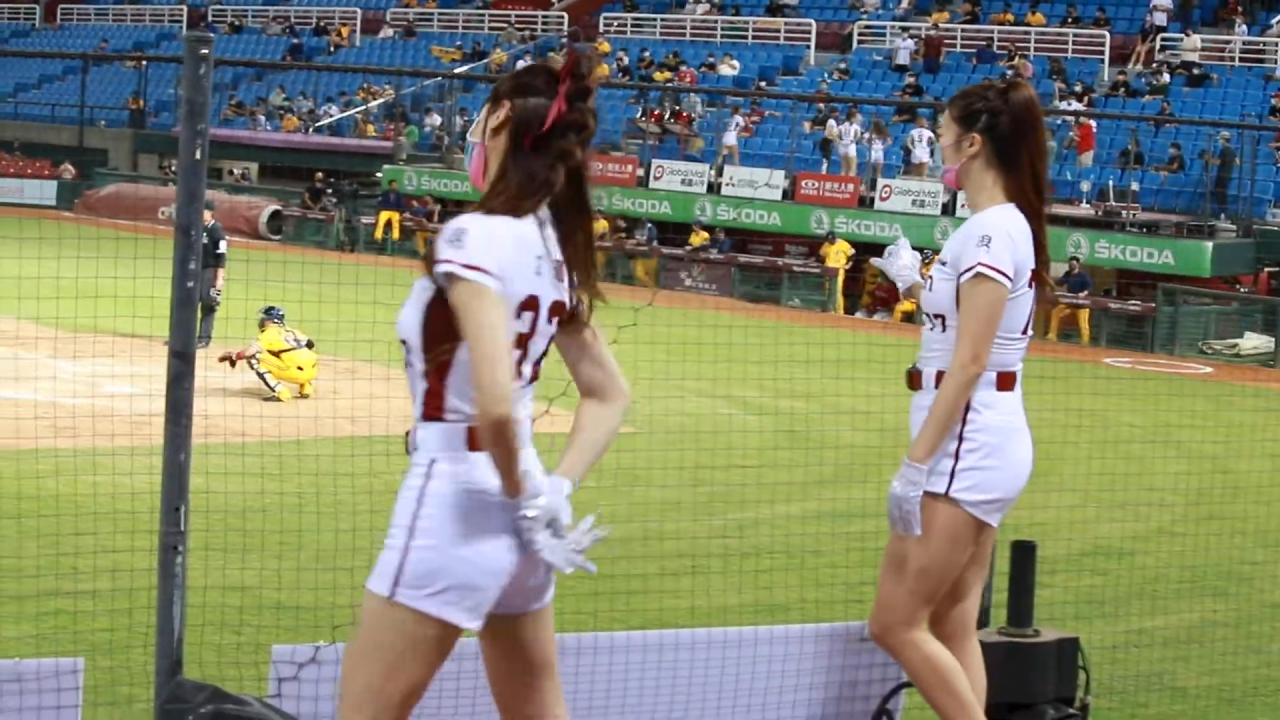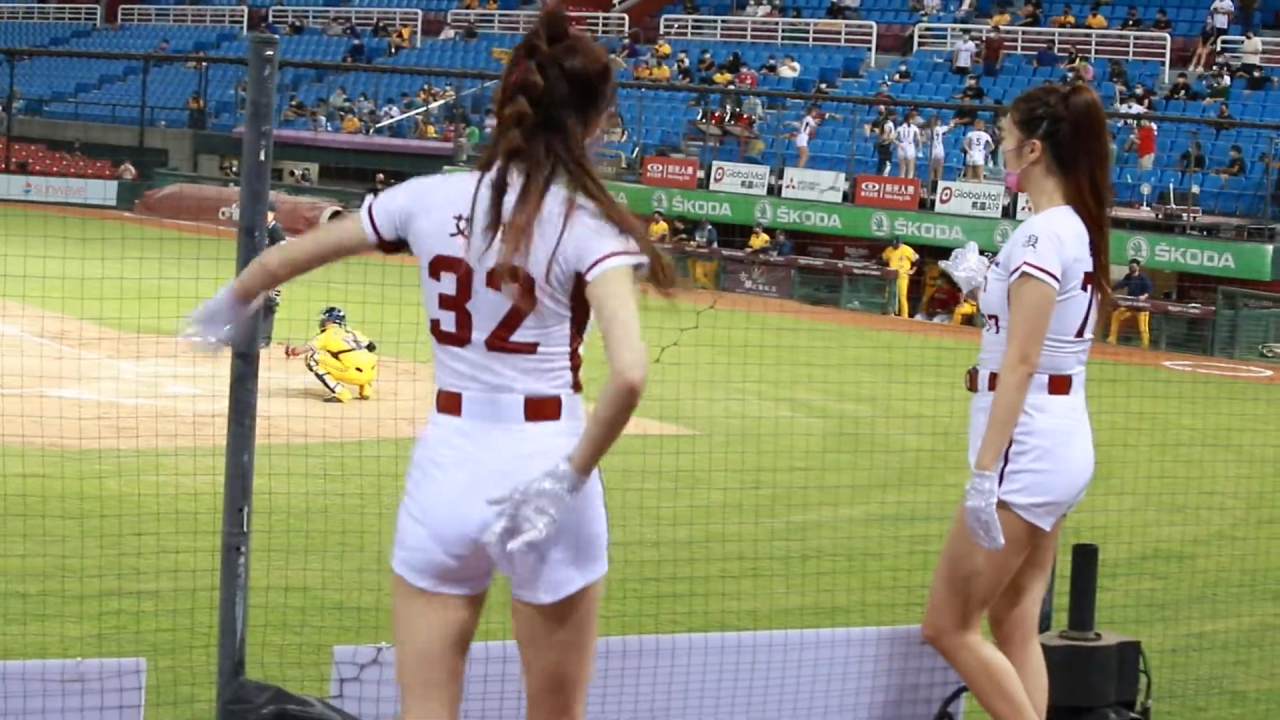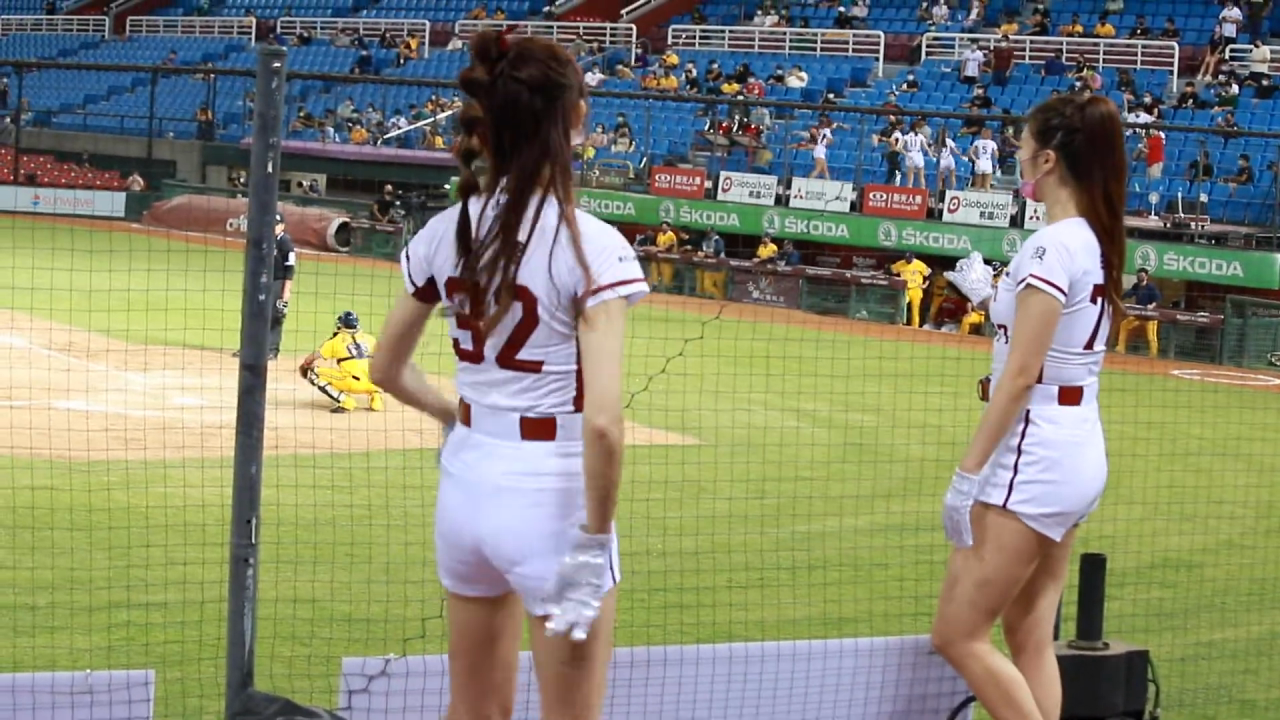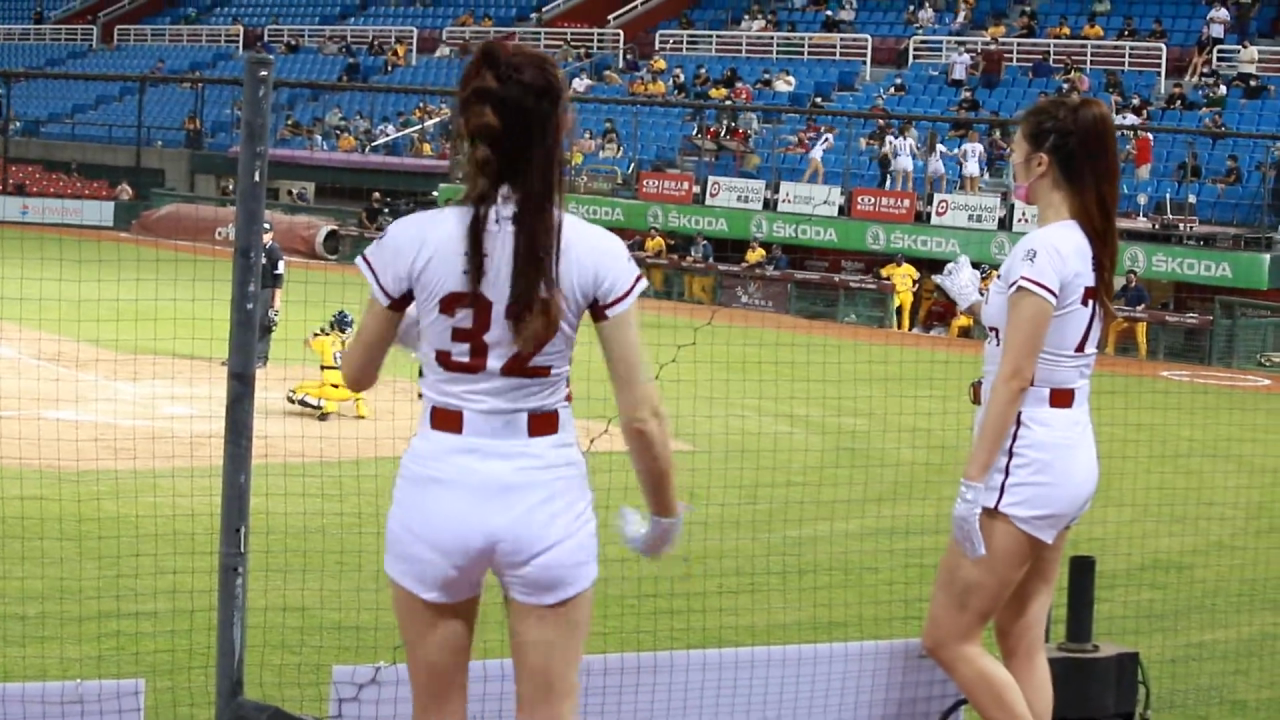
dt=0.4s
person 1, frame 1
left shoulder: (471, 238)
right shoulder: (560, 253)
left elbow: (490, 402)
right elbow: (609, 394)
left wrist: (526, 504)
right wrist: (557, 490)
left hip: (458, 515)
right hip: (515, 522)
person 1, frame 2
left shoulder: (424, 197)
right shoulder: (589, 224)
left elbow: (288, 258)
right elbow: (629, 375)
left wrist: (231, 301)
right wrist: (565, 478)
left hip: (444, 476)
right hip: (537, 481)
person 1, frame 3
left shoulder: (444, 231)
right shoulder: (596, 246)
left elbow: (386, 370)
right elbow: (602, 418)
right wrist: (598, 543)
left hip: (465, 490)
right hip: (550, 501)
person 1, frame 4
left shoulder: (414, 238)
right shoulder: (598, 253)
left elbow: (358, 373)
right elbow: (643, 419)
right wrist: (662, 513)
left hip: (439, 491)
right hip: (546, 496)
person 2, frame 1
left shoulder: (990, 232)
right shoulder: (1004, 225)
left elbow: (968, 363)
left wrist: (913, 463)
right wrist: (914, 284)
left hip: (968, 447)
right hip: (982, 446)
left knee: (895, 623)
right knee: (952, 627)
person 2, frame 2
left shoulder: (1042, 233)
right shoulder: (1079, 229)
left elbow: (1020, 364)
left wrist: (984, 473)
right wrist: (981, 285)
left hip: (1028, 448)
right hip: (1059, 445)
left knee: (948, 625)
right knee: (1014, 629)
person 2, frame 3
left shoulder: (1051, 245)
right shoulder: (1096, 243)
left elbow: (1020, 375)
left wrist: (967, 473)
right wrist: (989, 297)
left hip: (1036, 457)
right hip: (1075, 452)
left knee: (957, 633)
right knee: (1029, 637)
person 2, frame 4
left shoulder: (1042, 247)
right shoulder: (1088, 244)
left elbow: (1013, 378)
left wrist: (973, 482)
right wrist: (975, 302)
left hip: (1028, 460)
right hip: (1066, 455)
left knee: (948, 638)
right knee: (1021, 641)
